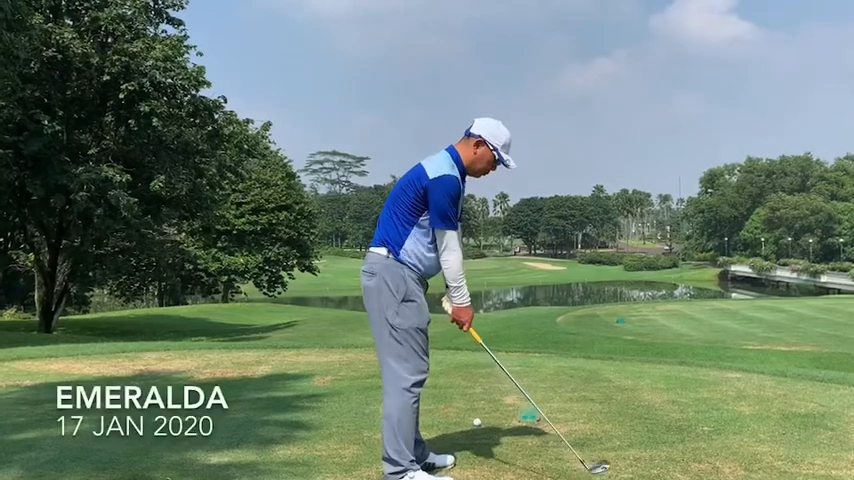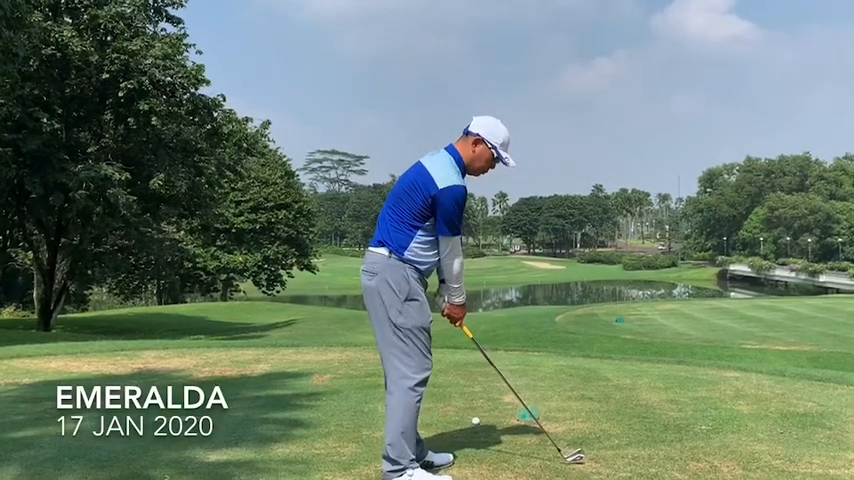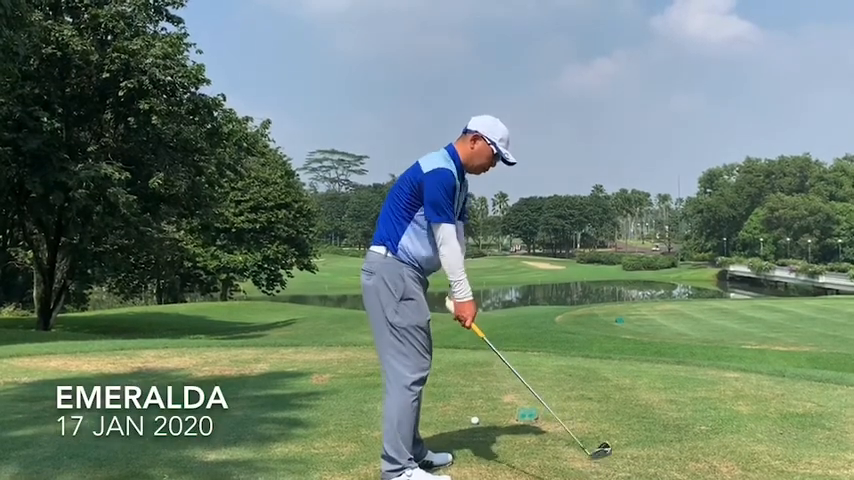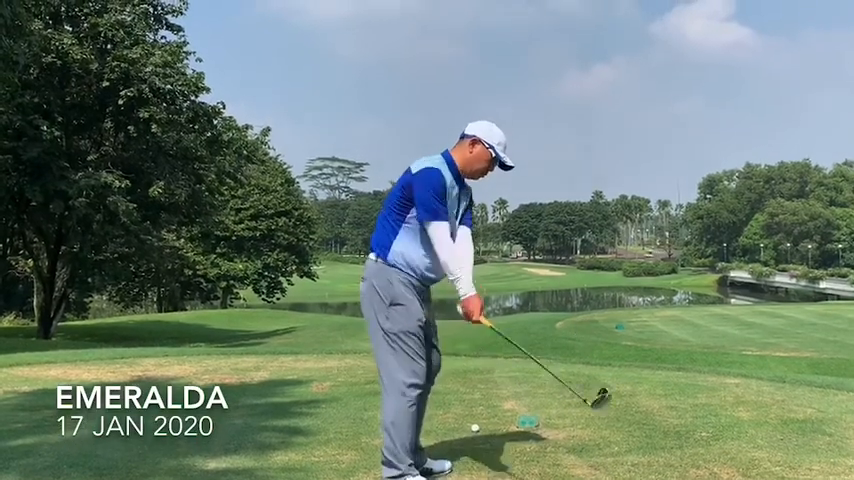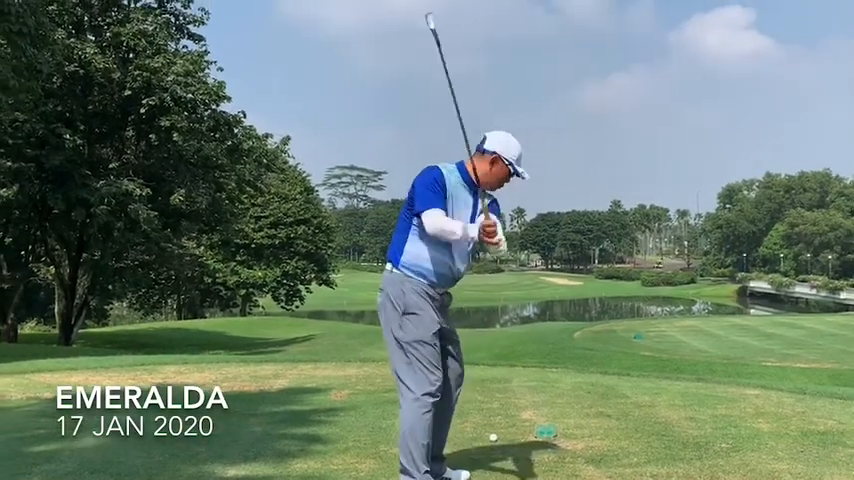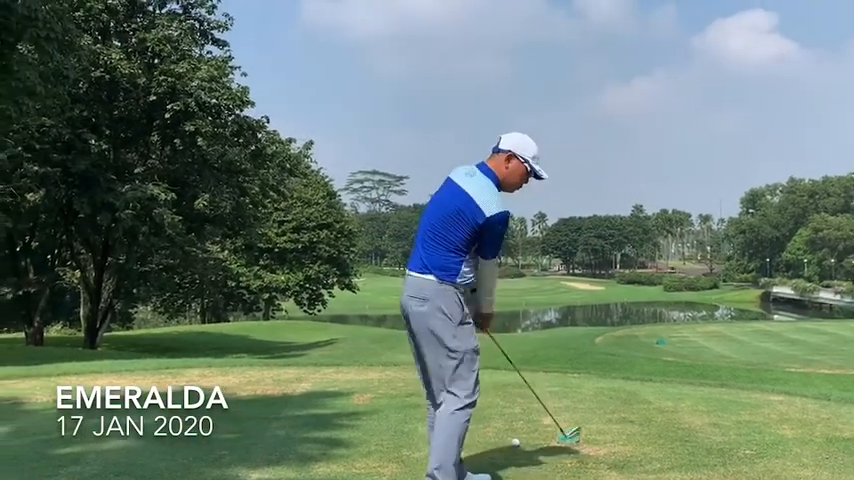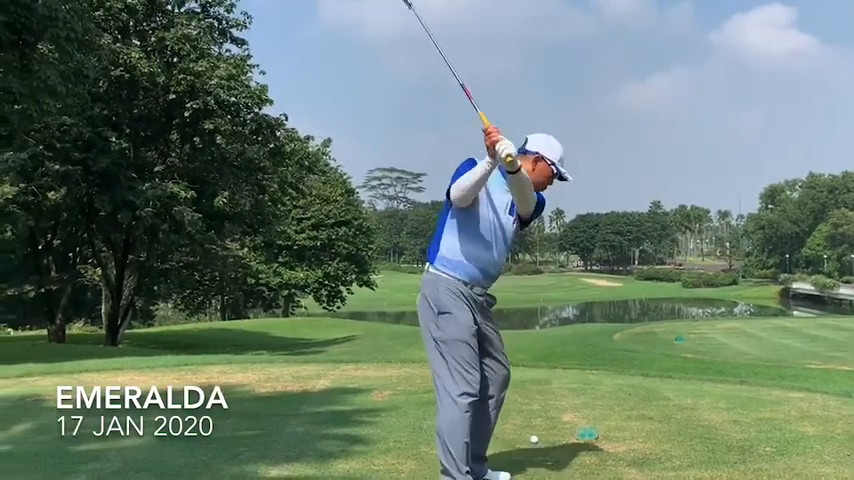
dt=0.7s
person 1, frame 1
left shoulder: (451, 176)
right shoulder: (443, 177)
left elbow: (450, 243)
right elbow: (448, 247)
left wrist: (454, 294)
right wrist: (462, 300)
left hip: (402, 275)
right hip: (392, 275)
left knee: (410, 370)
right knee: (406, 372)
person 1, frame 2
left shoulder: (437, 164)
right shoulder: (451, 184)
right elbow: (451, 250)
left wrist: (446, 287)
right wrist: (456, 298)
left hip: (392, 271)
right hip: (395, 274)
left knee: (406, 368)
right knee: (410, 370)
left ankle: (410, 451)
person 1, frame 3
left shoulder: (455, 178)
right shoulder: (439, 173)
left elbow: (456, 238)
right elbow: (446, 241)
left wrist: (456, 291)
right wrist: (463, 295)
left hip: (400, 273)
right hip: (392, 272)
left knee: (410, 365)
right knee: (408, 370)
person 1, frame 4
left shoulder: (462, 191)
right shoulder: (430, 173)
left elbow: (463, 242)
right elbow: (439, 239)
left wrist: (468, 289)
right wrist: (466, 292)
left hip: (408, 284)
right hip: (389, 280)
left knee: (425, 370)
right knee: (405, 376)
person 1, frame 5
left shoulder: (486, 202)
right shoulder: (436, 176)
left elbow: (492, 230)
right elbow: (433, 224)
left wrist: (492, 235)
right wrist: (471, 229)
left hip: (432, 294)
right hip: (406, 290)
left knee: (450, 378)
right knee: (422, 386)
person 1, frame 6
left shoulder: (462, 174)
right shoulder: (494, 210)
right elbow: (486, 268)
left wrist: (470, 303)
right wrist: (484, 309)
left hip: (417, 291)
right hip: (439, 297)
left knee: (440, 390)
right knee: (459, 393)
person 1, frame 7
left shoulder: (521, 187)
right shoulder: (475, 168)
left elbow: (522, 207)
right elbow: (458, 196)
left wrist: (507, 158)
right wrist: (491, 163)
left hip: (476, 296)
right hip: (445, 289)
left knee: (495, 379)
right knee: (460, 388)
